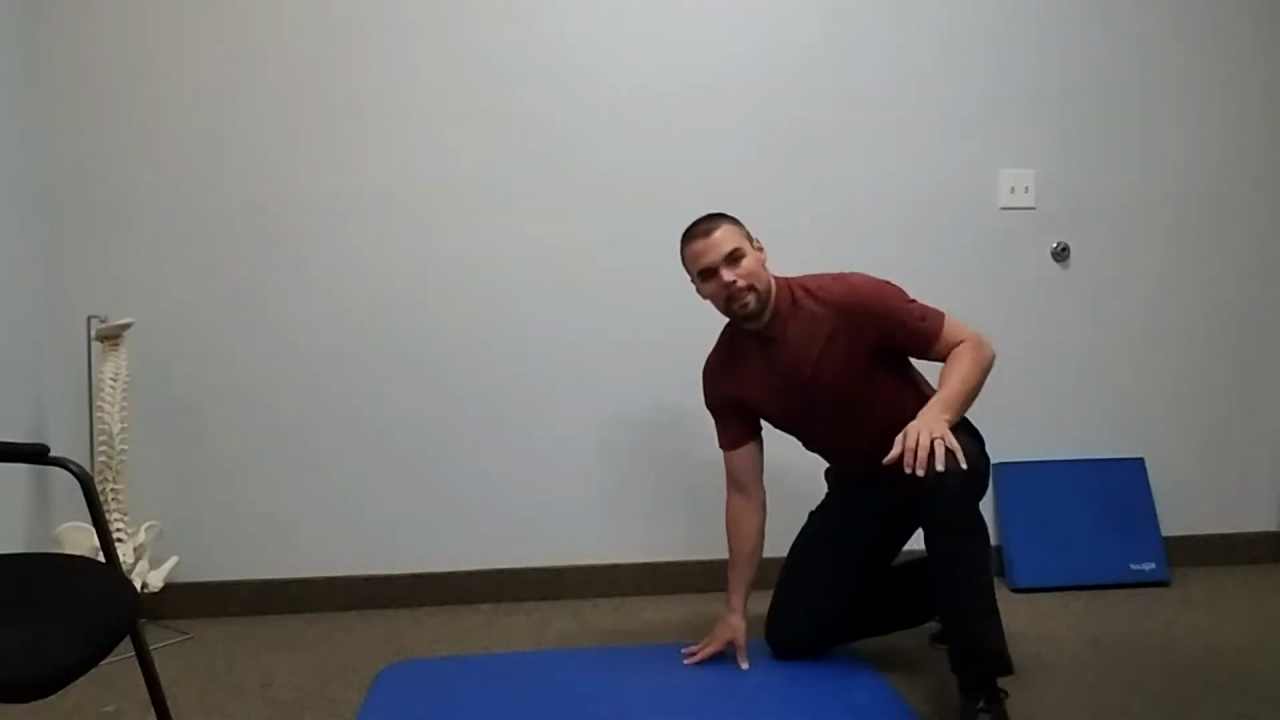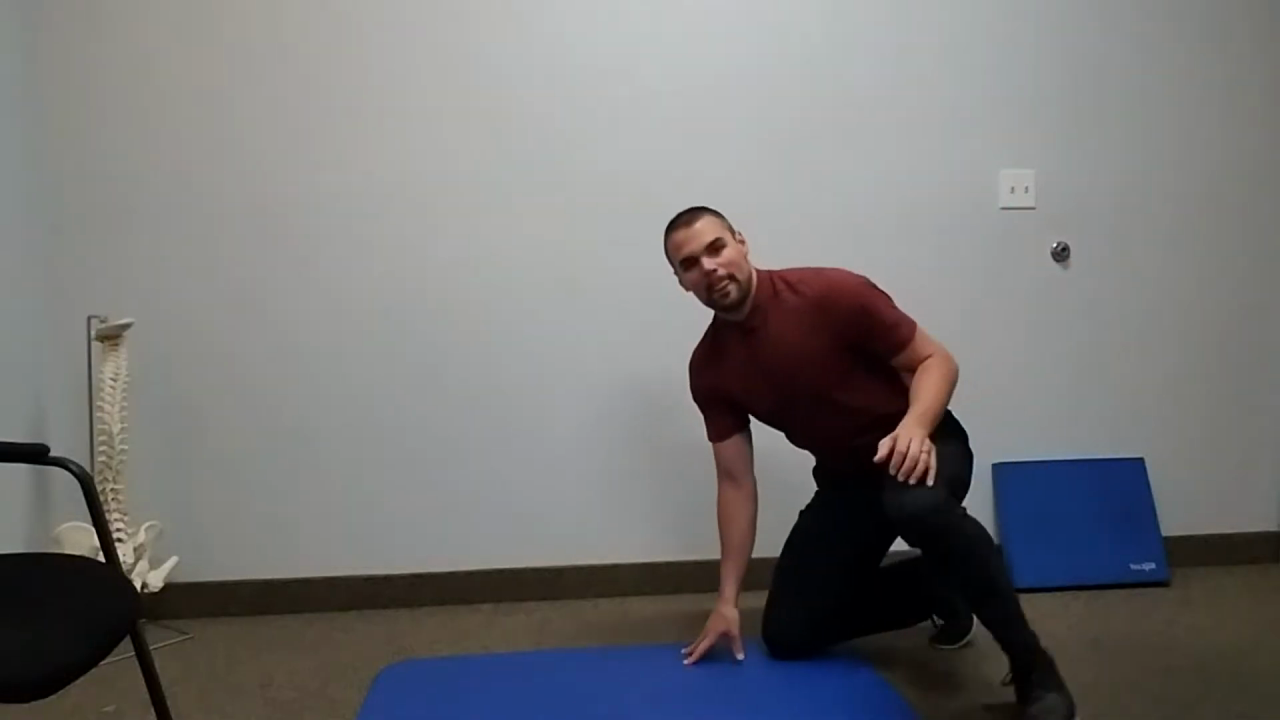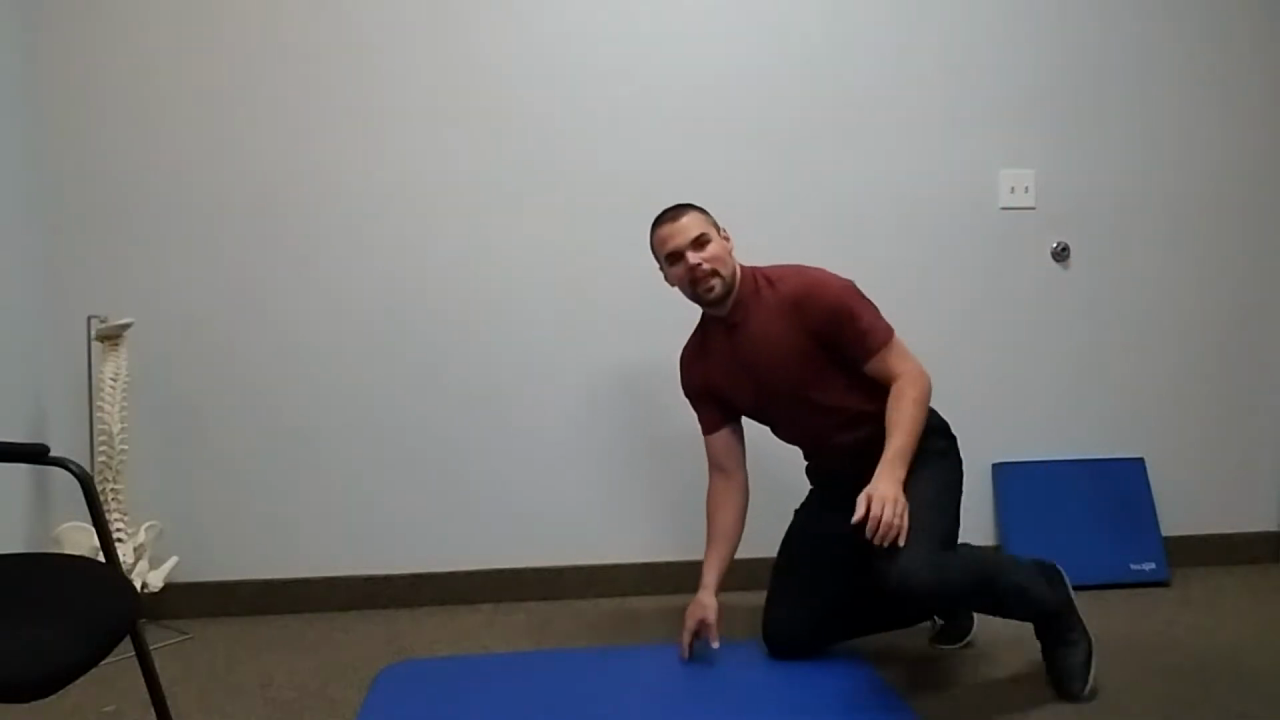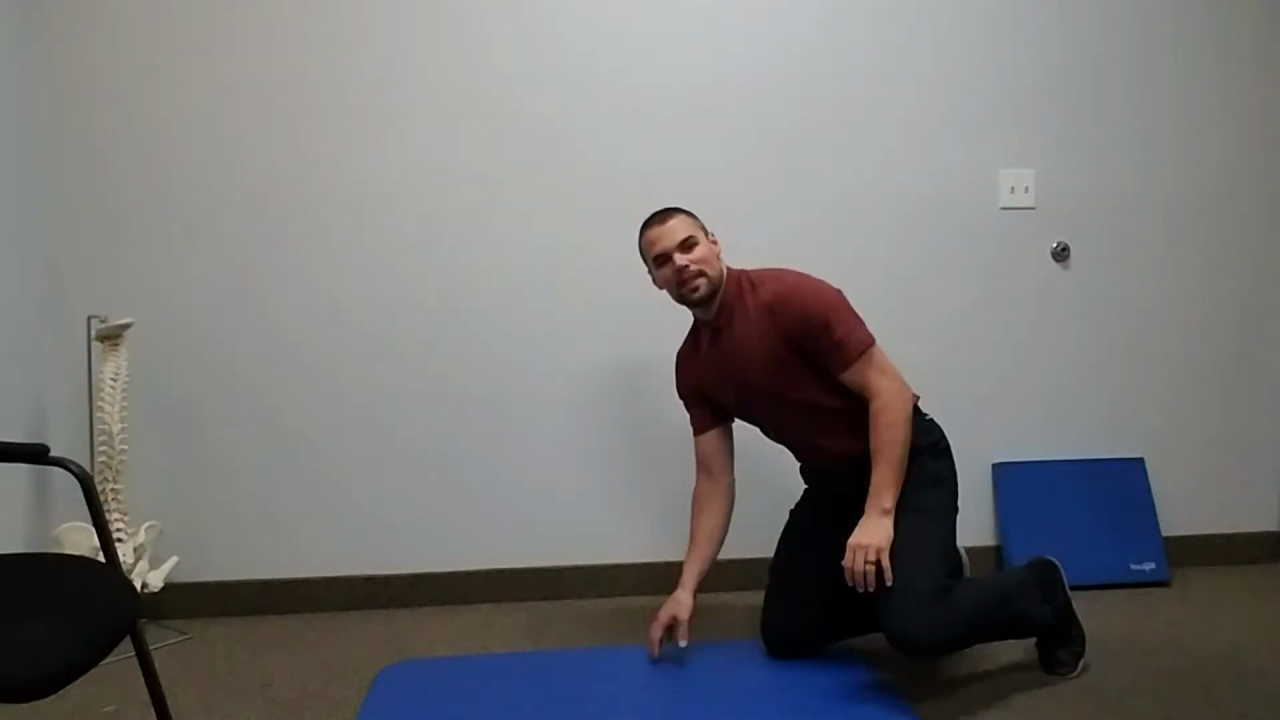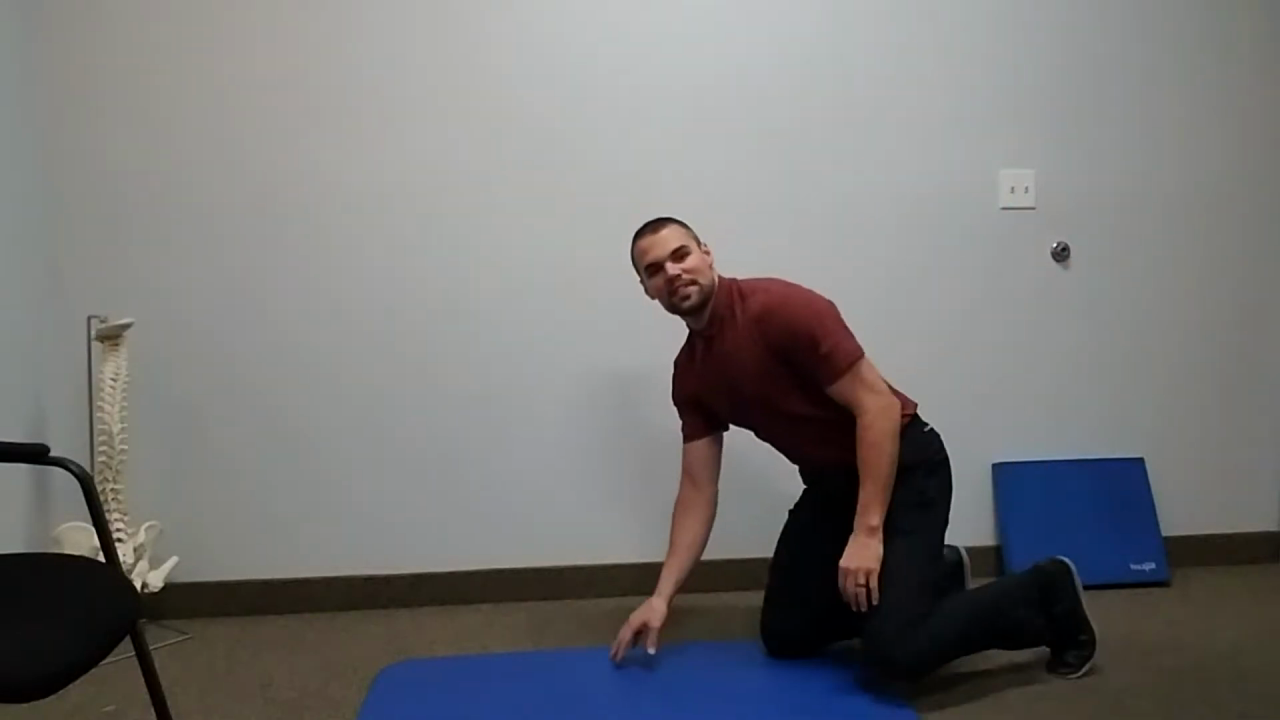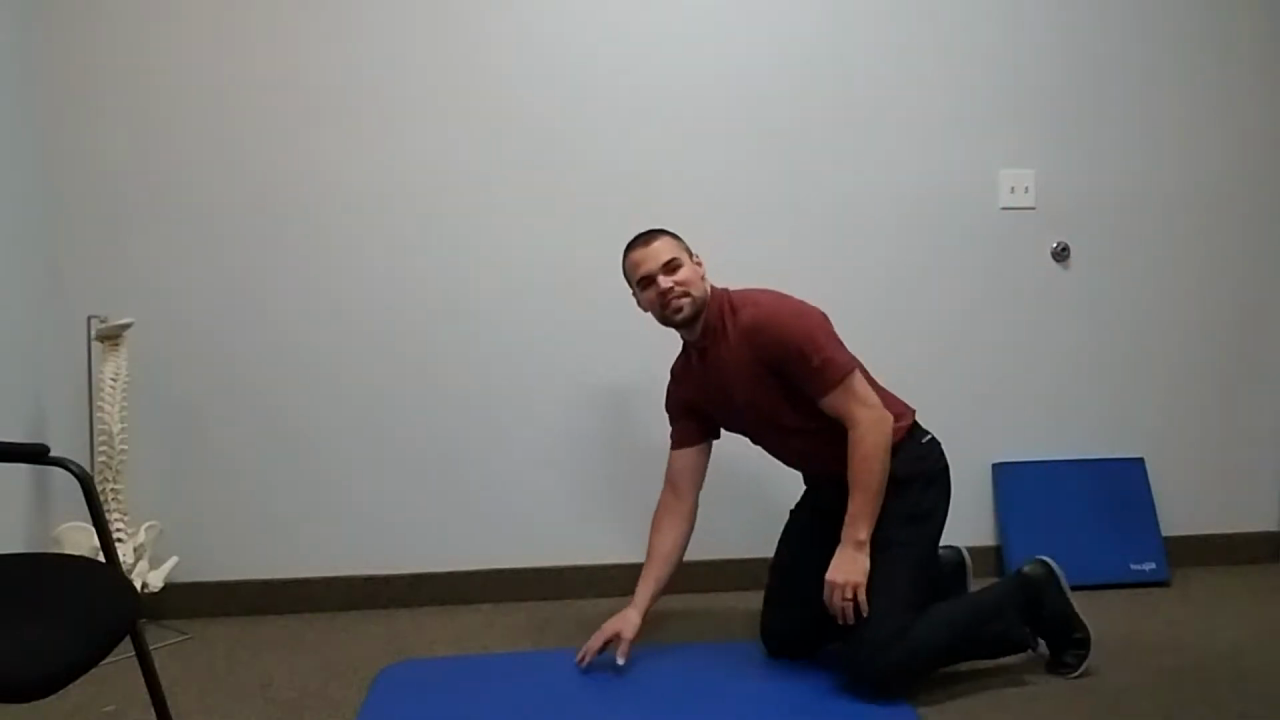
dt=0.1s
person 1, frame 1
left shoulder: (846, 299)
right shoulder: (722, 371)
left elbow: (973, 347)
right elbow: (745, 490)
left wrist: (936, 414)
right wrist: (734, 610)
left hip: (926, 453)
right hip: (852, 479)
left knee: (934, 478)
right knee: (791, 635)
right ankle: (933, 587)
person 1, frame 2
left shoulder: (829, 294)
right shoulder: (710, 369)
left elbow: (933, 360)
right elbow: (735, 481)
left wrist: (915, 425)
right wrist: (727, 600)
left hip: (908, 455)
right hip: (845, 478)
left knee: (916, 508)
right knee: (790, 636)
left ankle: (1029, 661)
right ankle: (936, 583)
person 1, frame 3
left shoulder: (807, 292)
right shoulder: (699, 364)
left elbow: (909, 377)
right elbow: (727, 476)
left wrist: (889, 474)
right wrist: (708, 590)
left hip: (909, 454)
right hip: (835, 476)
left knee: (913, 573)
right knee: (788, 635)
left ankle: (1046, 596)
right ankle: (945, 584)
person 1, frame 4
left shoulder: (790, 298)
right shoulder: (692, 364)
left elbow: (890, 393)
right elbow: (714, 477)
left wrist: (877, 514)
right wrist: (686, 589)
left hip: (904, 455)
right hip: (829, 480)
left knee: (915, 628)
right knee: (785, 634)
left ankle: (1041, 596)
right ankle: (934, 577)
person 1, frame 5
left shoulder: (778, 309)
right shoulder: (690, 374)
left elbow: (877, 406)
right elbow: (697, 489)
left wrist: (868, 533)
right wrist: (661, 596)
left hip: (904, 464)
right hip: (832, 481)
left knee: (896, 650)
right knee: (786, 635)
left ankle: (1043, 590)
right ankle: (932, 572)
person 1, frame 6
left shoulder: (770, 320)
right shoulder: (685, 382)
left elbow: (869, 418)
right elbow: (678, 498)
left wrist: (856, 545)
right wrist: (636, 608)
left hip: (899, 473)
right hip: (830, 485)
left knee: (875, 665)
right knee: (784, 638)
left ankle: (1029, 597)
right ankle: (932, 577)
